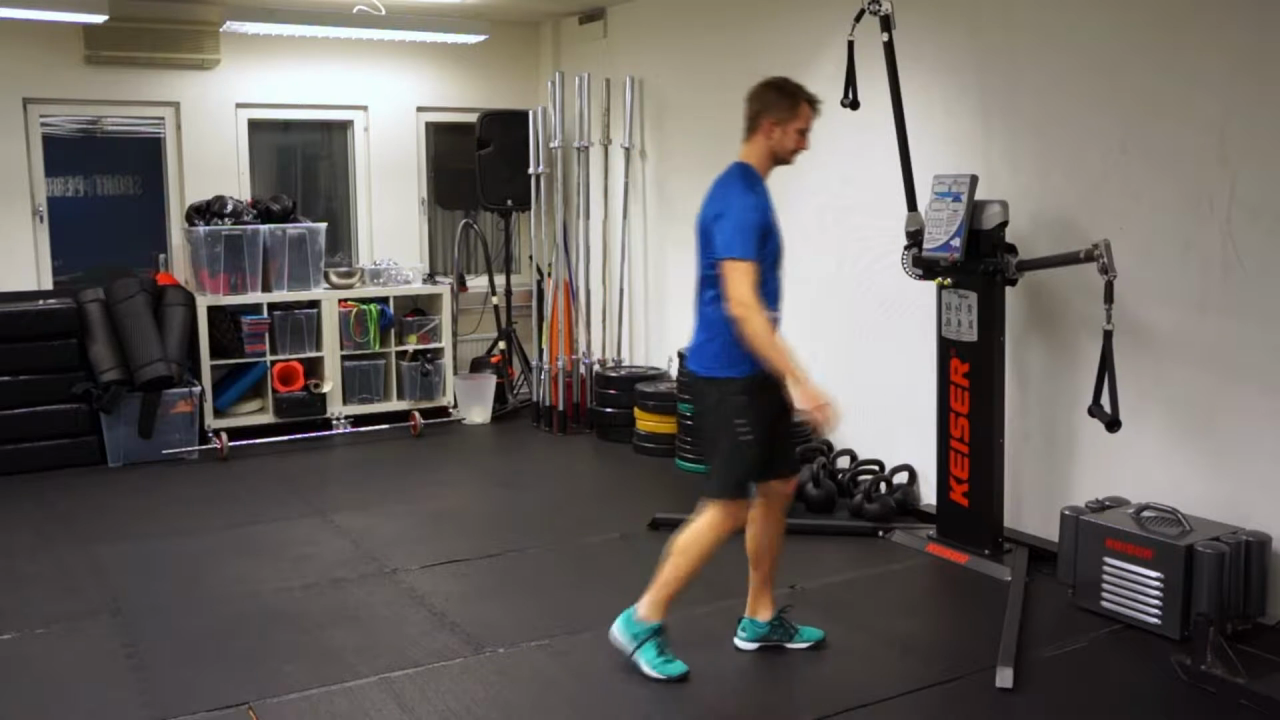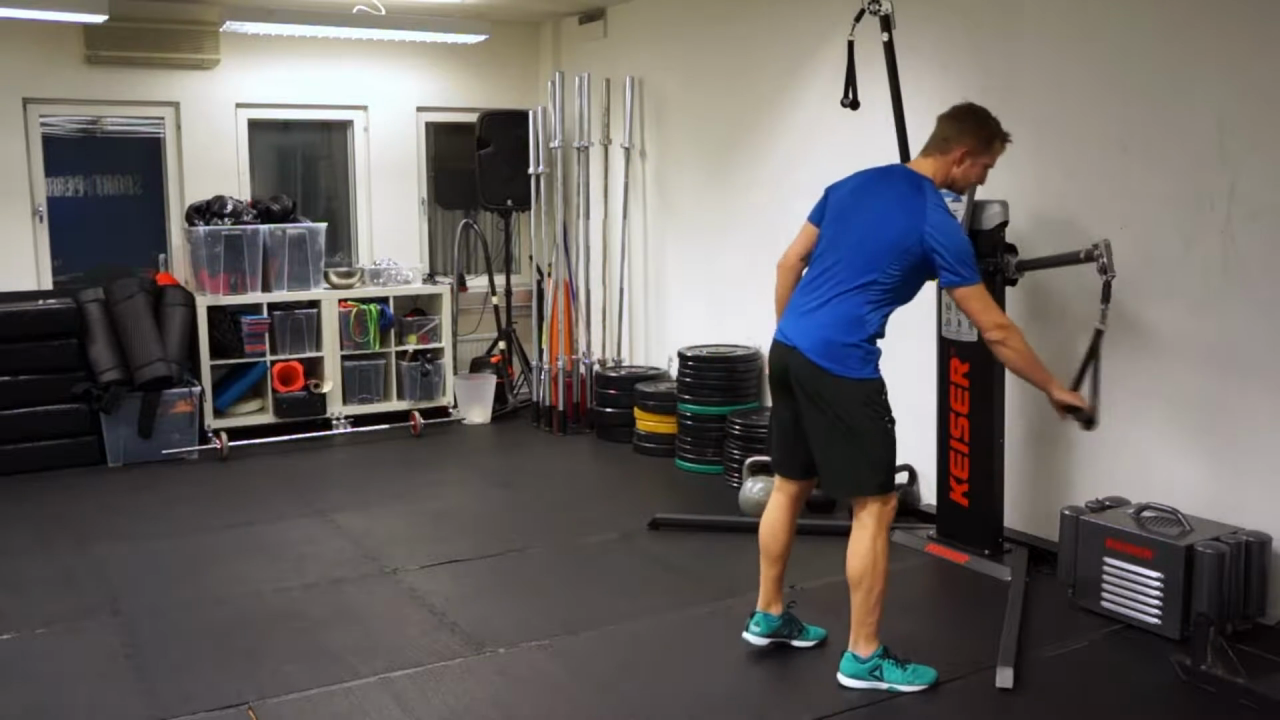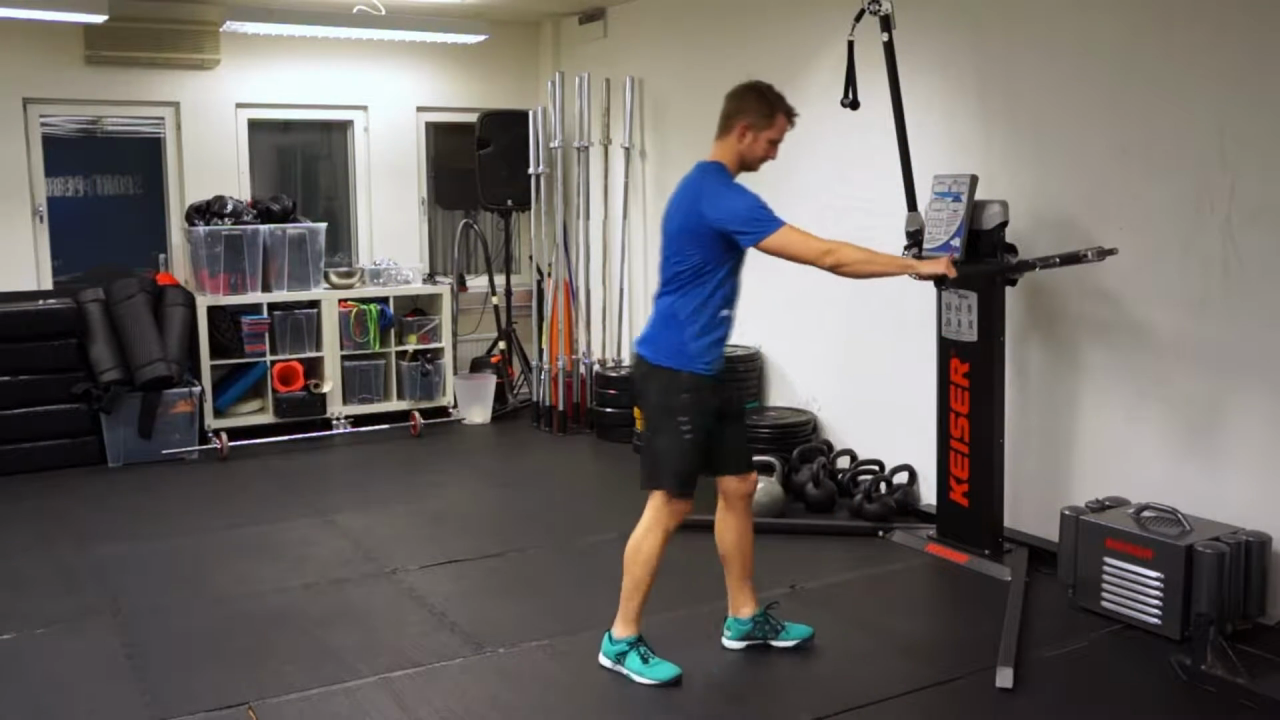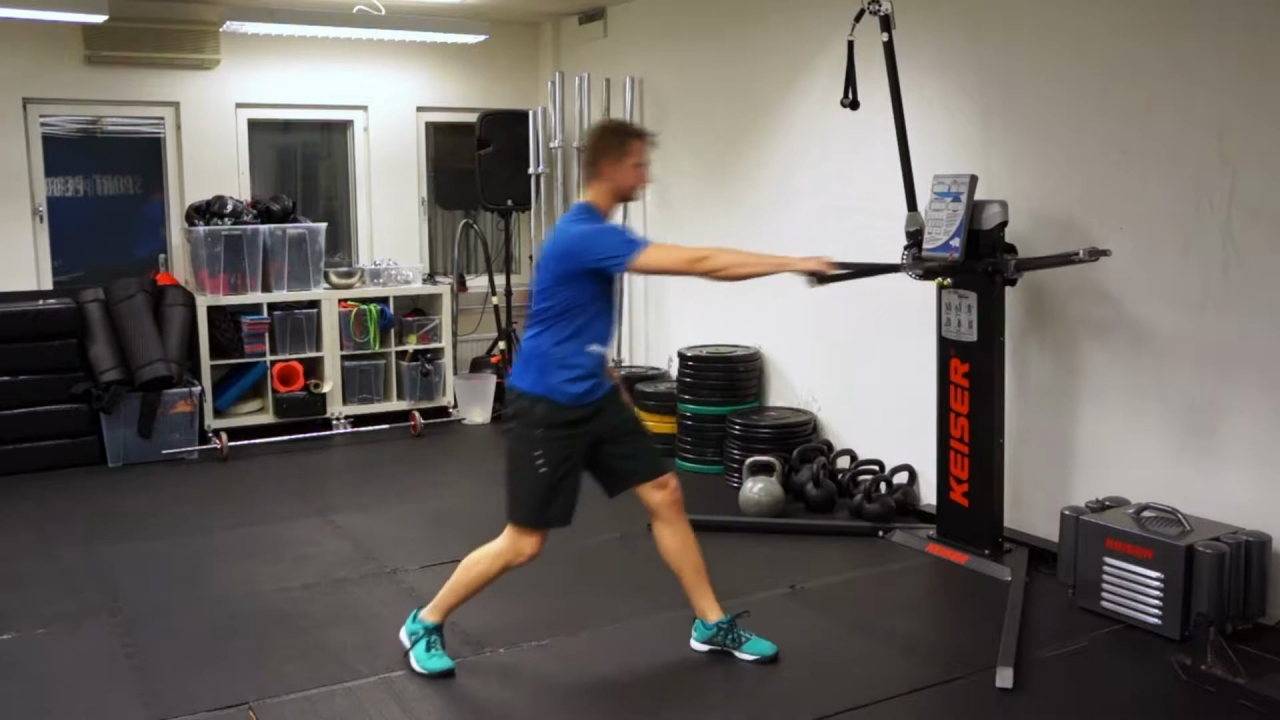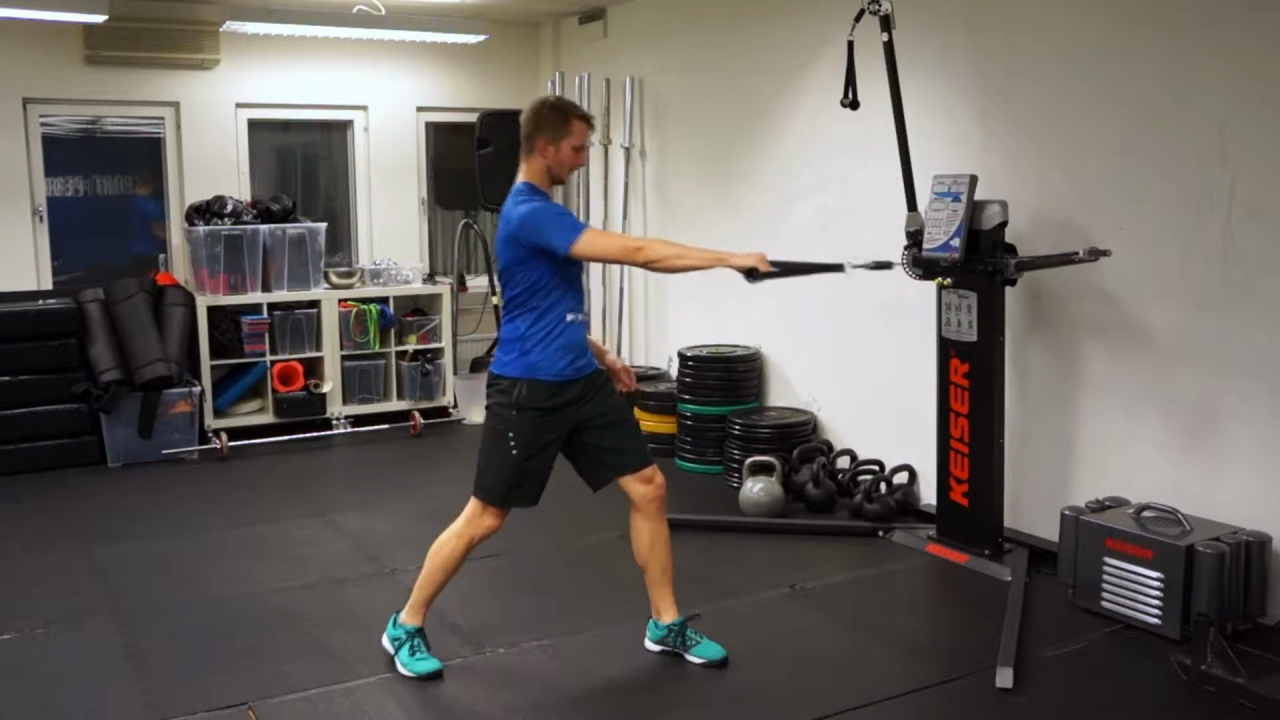
dt=1s
person 1, frame 1
left shoulder: (750, 191)
right shoulder: (739, 198)
right elbow: (742, 304)
right wrist: (799, 383)
left hip: (747, 371)
right hip: (728, 373)
left knee: (777, 489)
right knee: (725, 507)
left ankle: (761, 619)
right ankle: (641, 621)
person 1, frame 2
left shoulder: (850, 185)
right shoulder: (938, 225)
left elbow: (790, 264)
right elbow: (995, 330)
right wrist: (1054, 390)
left hip: (790, 349)
right hip: (841, 368)
left knee: (791, 486)
right knee: (874, 507)
left ankle: (768, 614)
right ankle: (865, 656)
person 1, frame 3
left shoulder: (704, 187)
right shoulder: (722, 198)
right elbow: (826, 256)
right wrist: (915, 266)
left hip: (700, 367)
right hip: (672, 370)
left knee: (739, 486)
right knee: (669, 507)
left ankle: (748, 616)
right ankle: (621, 639)
person 1, frame 4
left shoulder: (597, 230)
right shoulder: (583, 236)
right elbow: (696, 262)
left wrist: (611, 382)
right wrist: (789, 262)
left hip: (594, 398)
right hip: (545, 405)
left knee: (666, 497)
right knee: (523, 543)
left ankle: (715, 625)
right ankle: (423, 625)
person 1, frame 5
left shoulder: (542, 210)
right shoulder: (529, 214)
right elbow: (634, 252)
left wrist: (603, 356)
right wrist: (728, 258)
left hip: (581, 381)
right hip: (528, 389)
left knee: (649, 489)
right knee: (484, 517)
left ankle: (667, 625)
right ankle: (405, 628)
